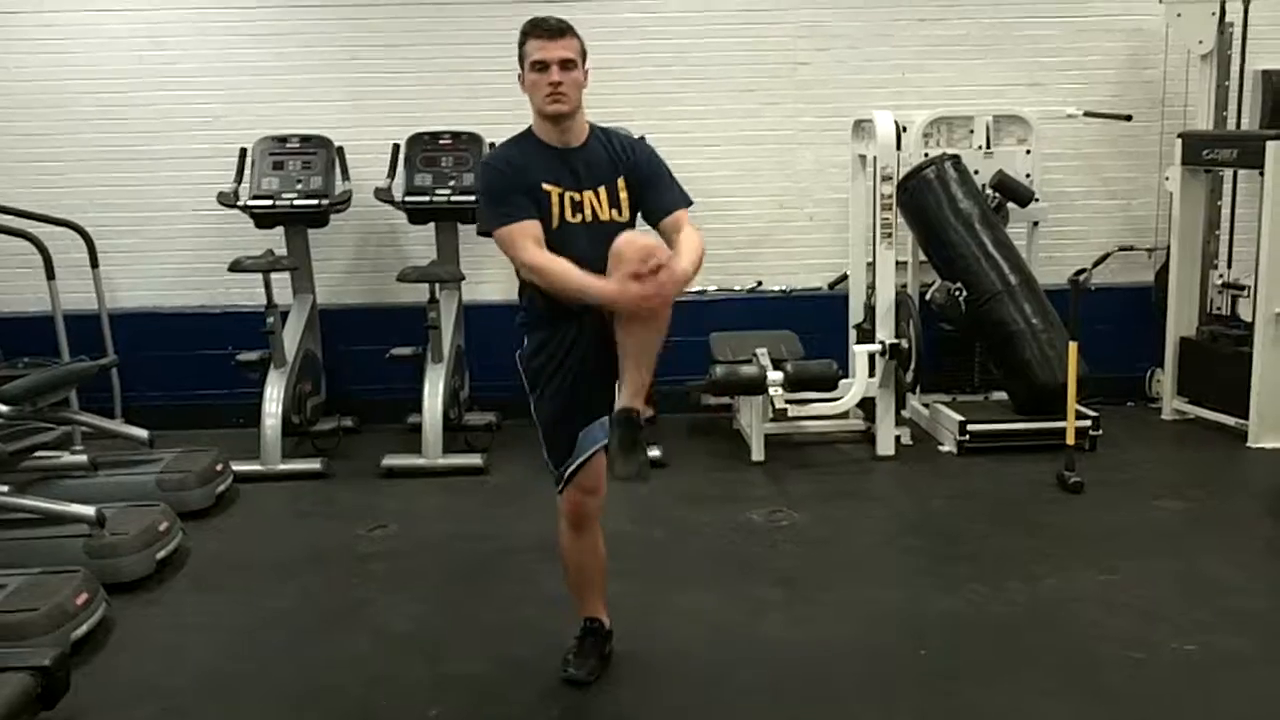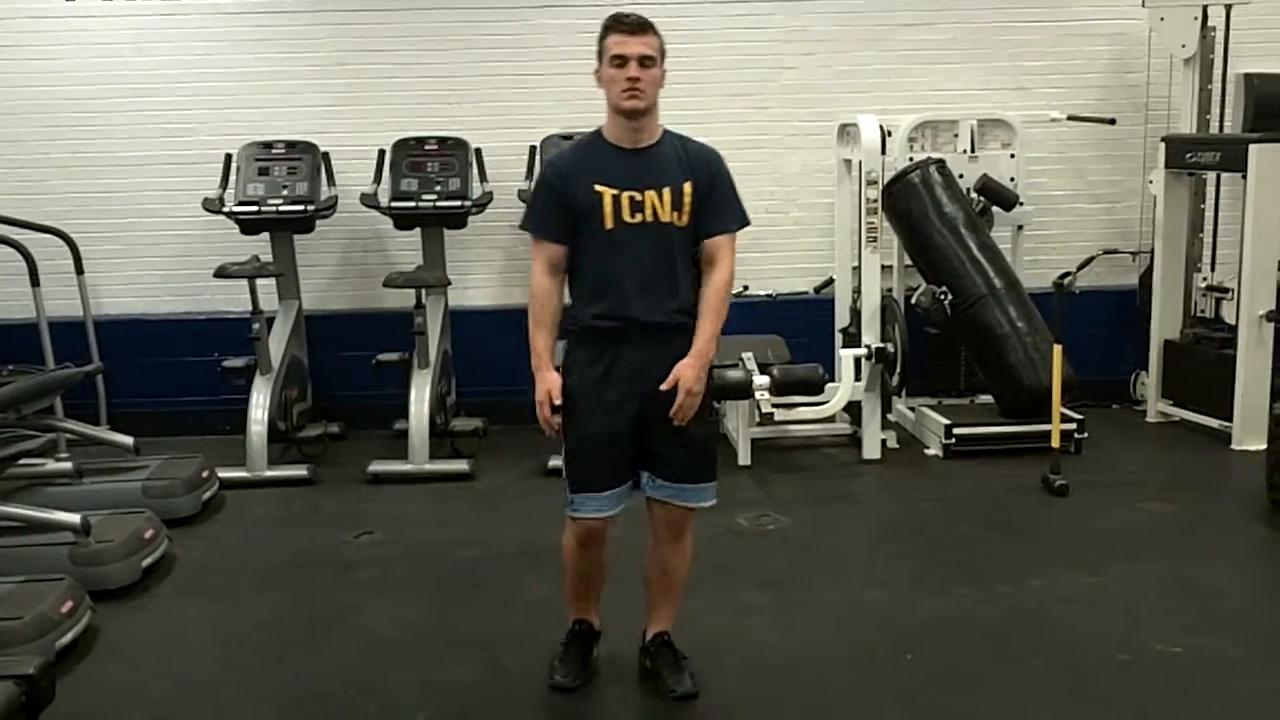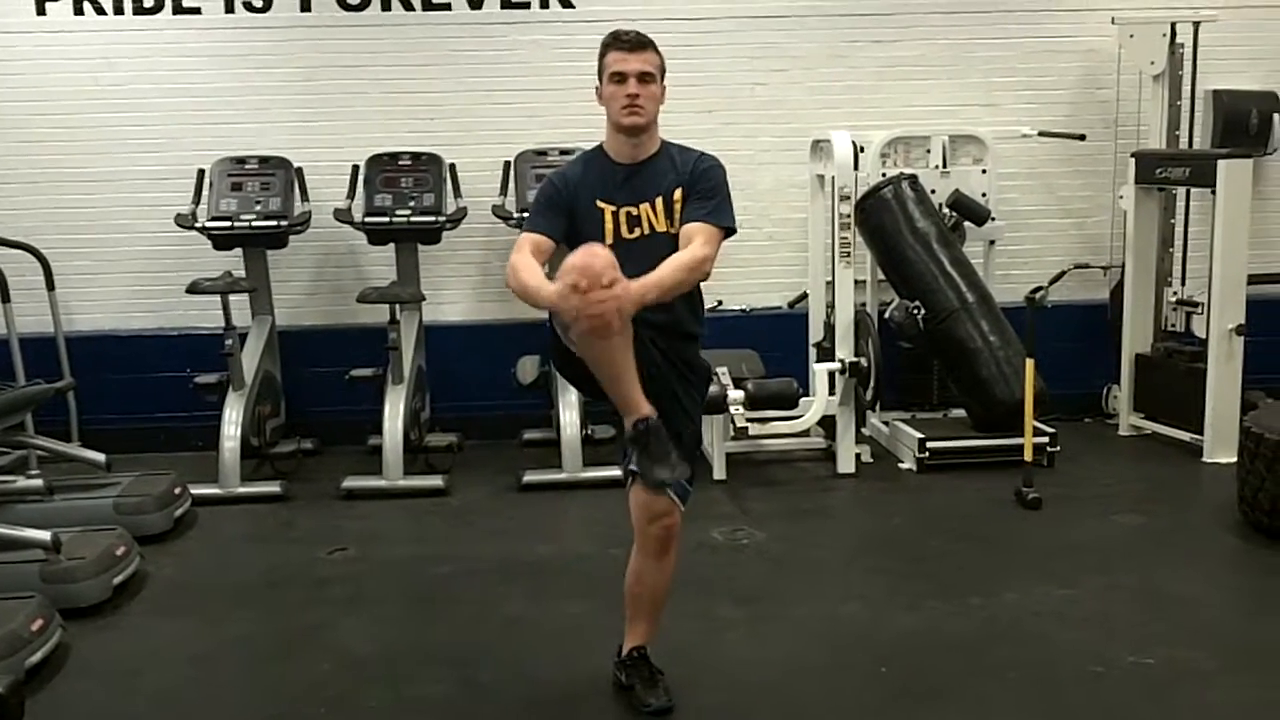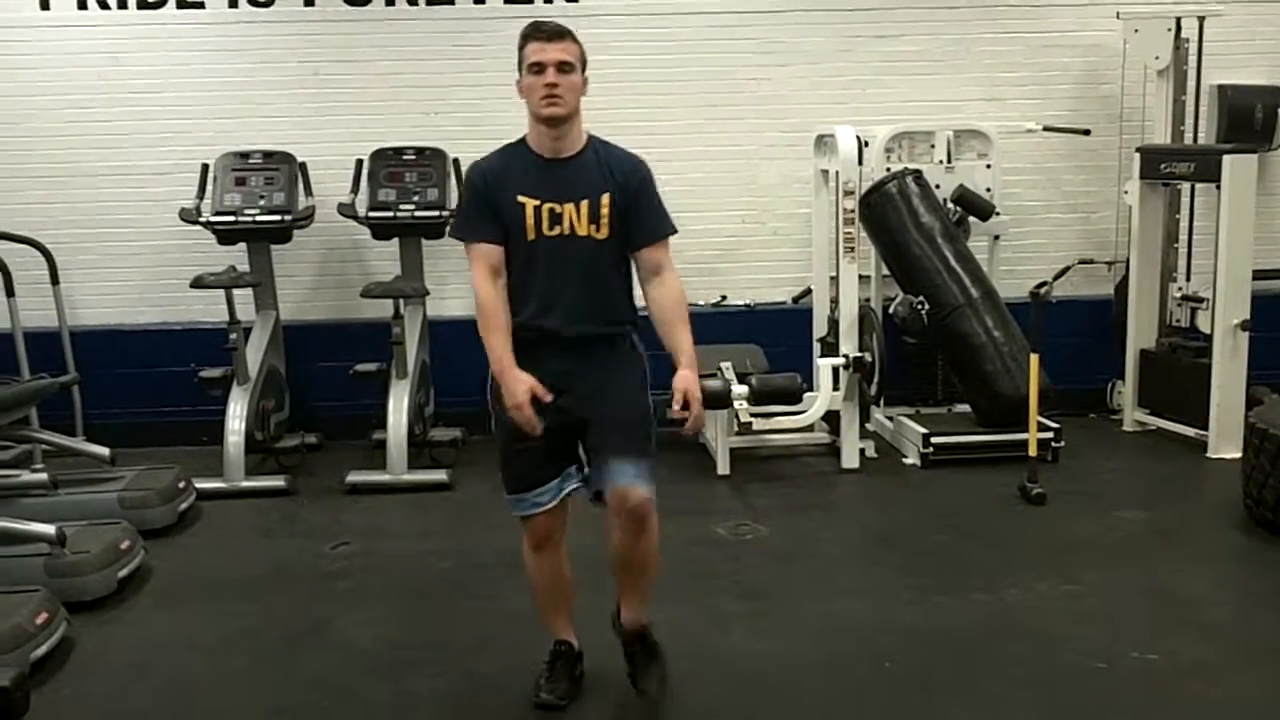
dt=1s
person 1, frame 1
left shoulder: (630, 153)
right shoulder: (505, 166)
left elbow: (684, 229)
right elbow: (531, 258)
left wrist: (678, 266)
right wrist: (606, 292)
left hip: (626, 322)
right hip: (557, 336)
left knee: (635, 246)
right knee: (580, 497)
left ankle: (628, 415)
right ankle: (594, 628)
person 1, frame 2
left shoulder: (700, 164)
right shoulder: (568, 168)
left elbow: (718, 265)
right elbow: (546, 271)
left wrist: (699, 356)
right wrist: (542, 366)
left hip: (678, 360)
right hip: (597, 360)
left knee: (675, 514)
right knee: (590, 518)
left ankle: (659, 640)
right ankle: (582, 628)
person 1, frame 3
left shoulder: (698, 171)
right shoulder: (570, 182)
left elbow: (700, 256)
right elbow: (521, 265)
left wrist: (634, 293)
right wrist: (558, 294)
left hip: (671, 354)
right hip: (594, 351)
left knee: (661, 519)
right knee: (590, 262)
left ankle: (634, 656)
right ankle: (644, 425)
person 1, frame 4
left shoulder: (625, 172)
right shoulder: (491, 177)
left elbow: (658, 273)
right elbow: (488, 279)
left wrist: (685, 363)
right wrist: (505, 370)
left hip: (609, 359)
right hip: (530, 372)
left knee: (632, 503)
right knee: (542, 526)
left ankle: (634, 625)
right ankle: (564, 649)
